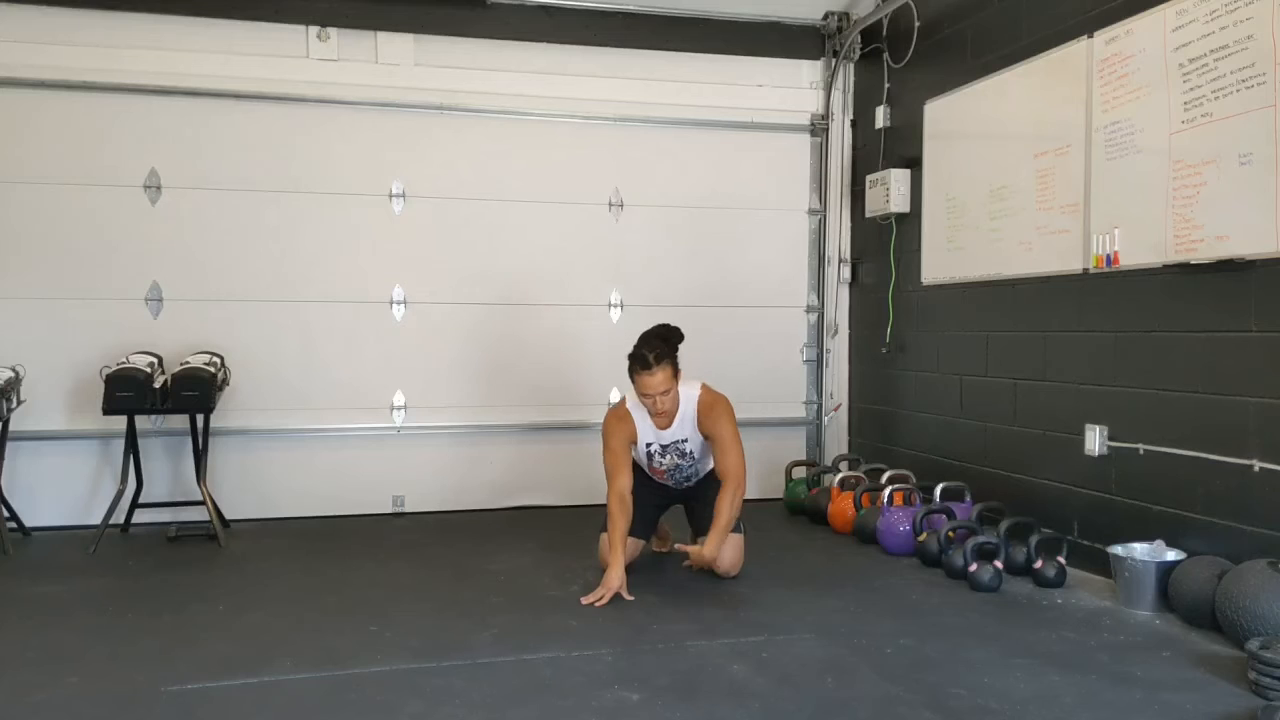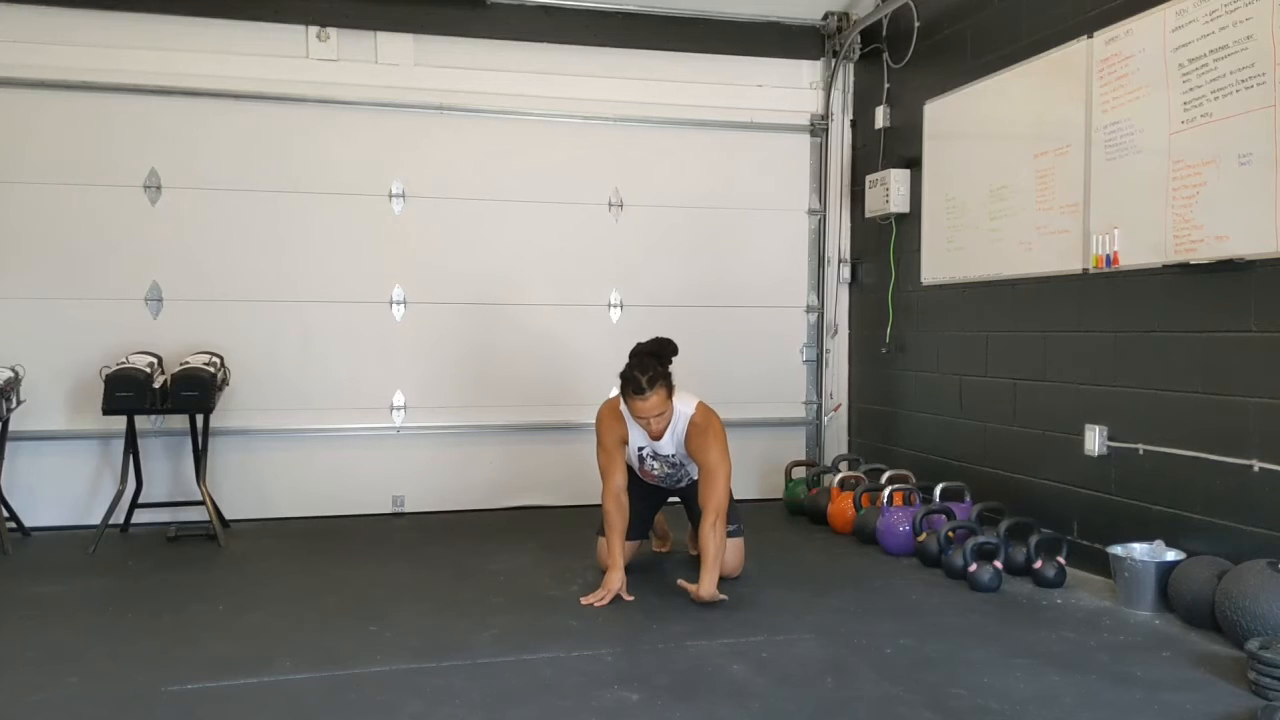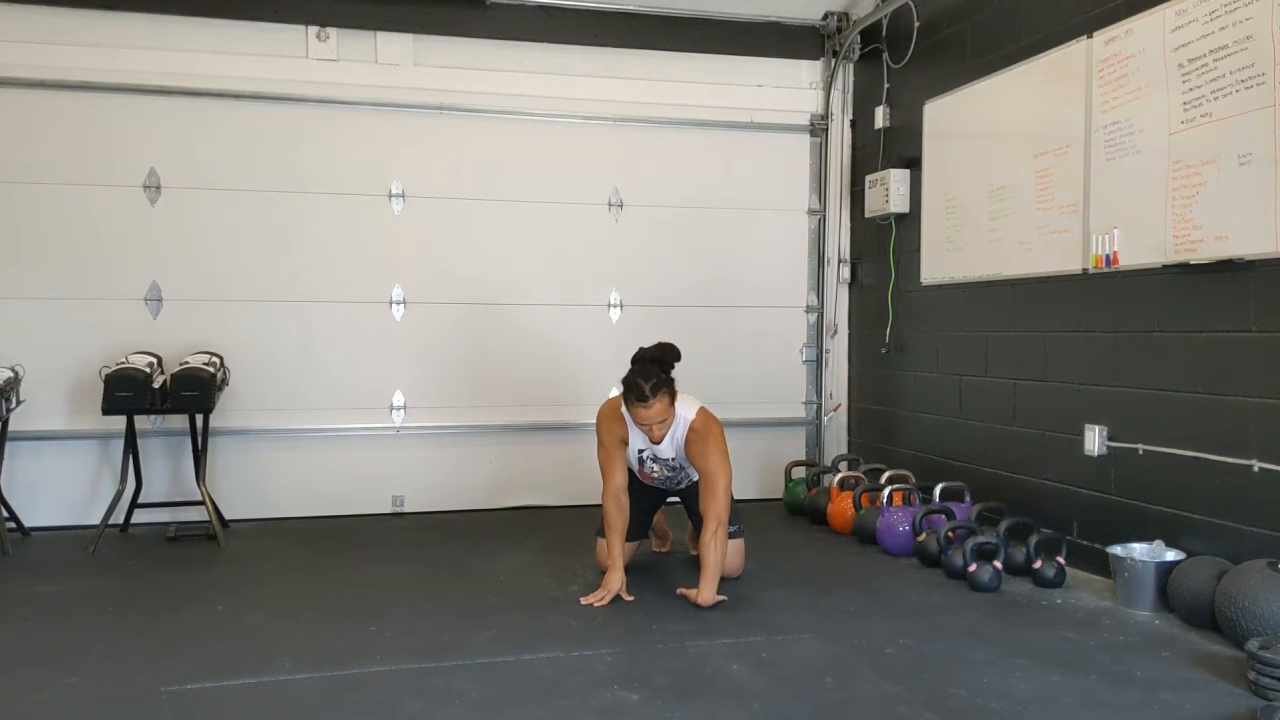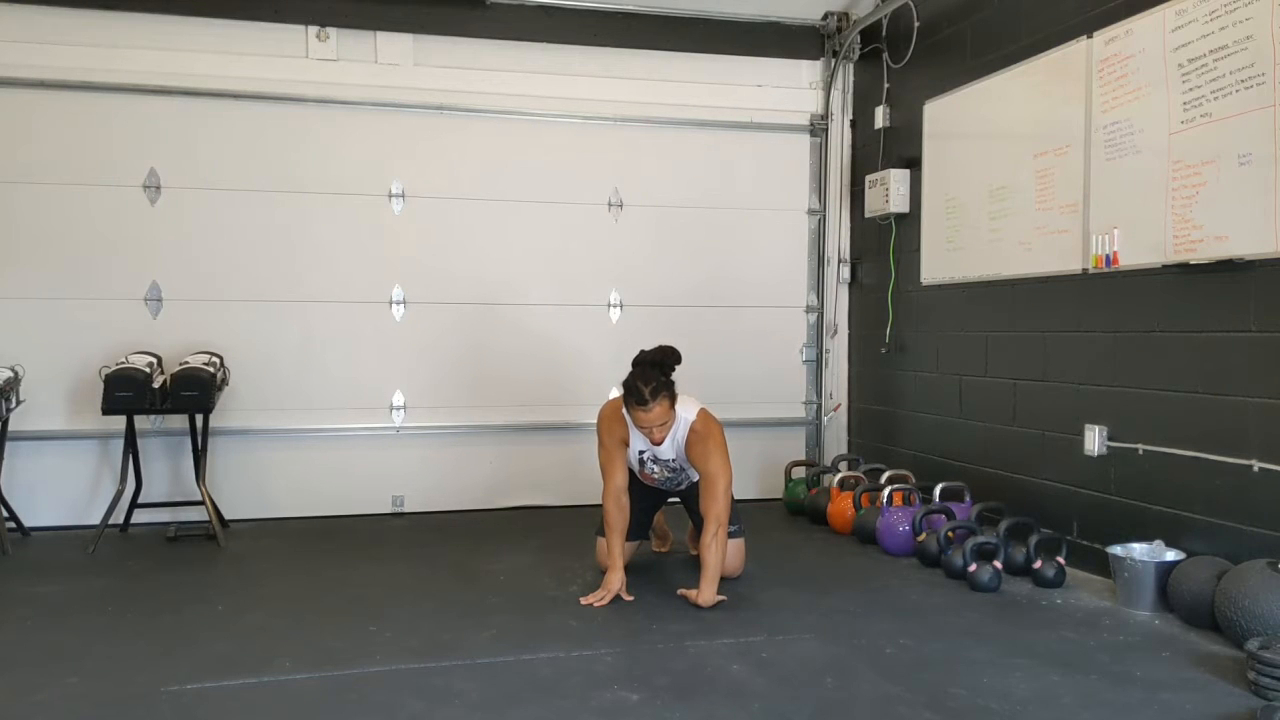
dt=0.7s
person 1, frame 1
left shoulder: (711, 406)
right shoulder: (620, 419)
left elbow: (733, 481)
right elbow: (619, 492)
left wrist: (710, 547)
right wrist: (617, 565)
left hip: (703, 479)
right hip: (649, 479)
left knee: (727, 565)
right knee: (609, 558)
left ankle: (698, 534)
right ankle: (656, 529)
person 1, frame 2
left shoulder: (703, 424)
right shoulder: (611, 417)
left elbow: (714, 512)
right elbow: (614, 491)
left wrist: (707, 584)
right wrist: (616, 568)
left hip: (696, 478)
right hip: (643, 478)
left knee: (729, 567)
right knee: (607, 559)
left ankle: (697, 536)
right ankle: (656, 526)
person 1, frame 3
left shoulder: (702, 428)
right shoulder: (611, 418)
left elbow: (716, 516)
right elbow: (615, 491)
left wrist: (706, 589)
right wrist: (615, 568)
left hip: (695, 479)
right hip: (643, 479)
left knee: (730, 567)
right knee: (606, 560)
left ankle: (696, 536)
right ankle: (656, 525)
person 1, frame 4
left shoulder: (703, 429)
right shoulder: (612, 418)
left elbow: (717, 517)
right elbow: (615, 491)
left wrist: (707, 591)
right wrist: (615, 569)
left hip: (695, 479)
right hip: (643, 479)
left knee: (730, 567)
right knee: (606, 560)
left ankle: (697, 535)
right ankle: (655, 525)
